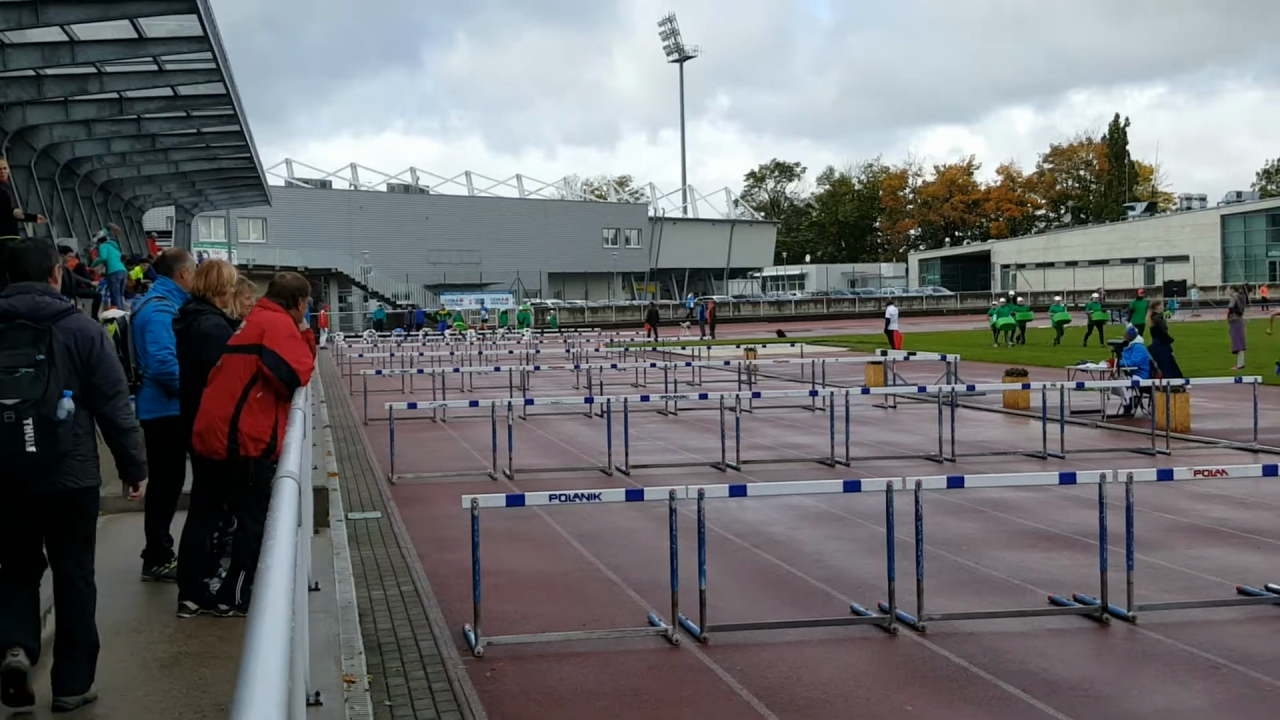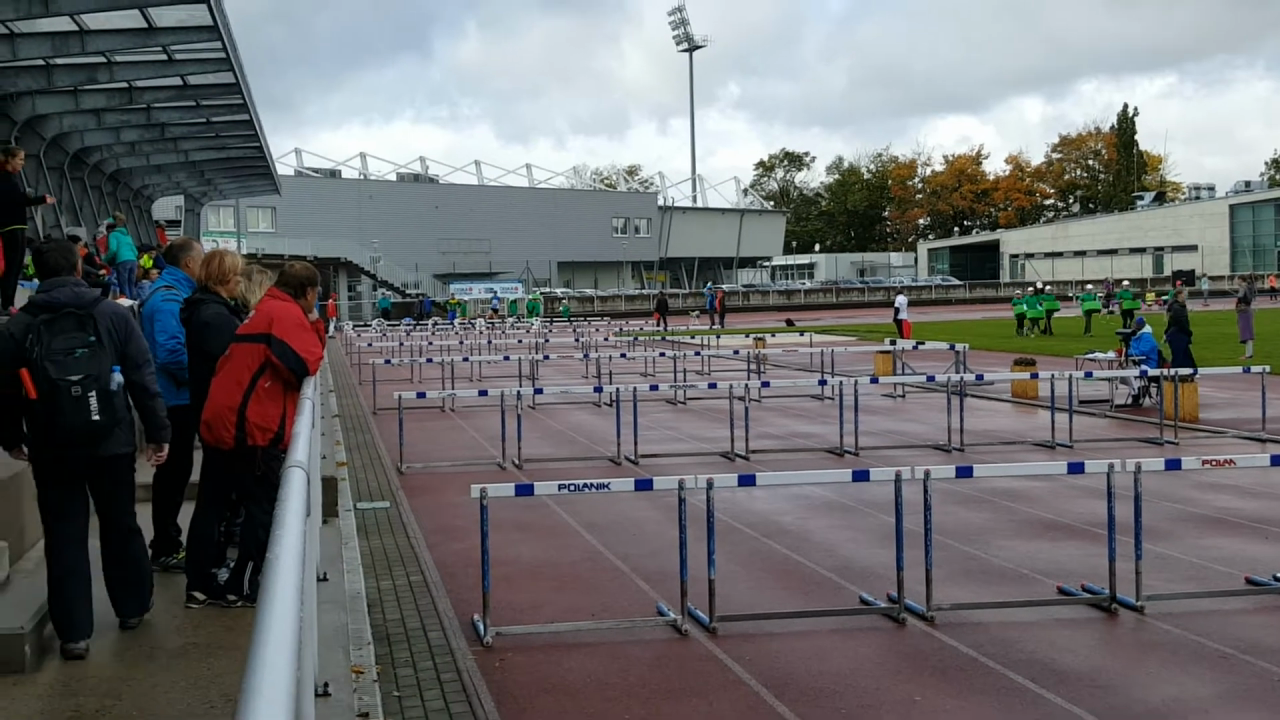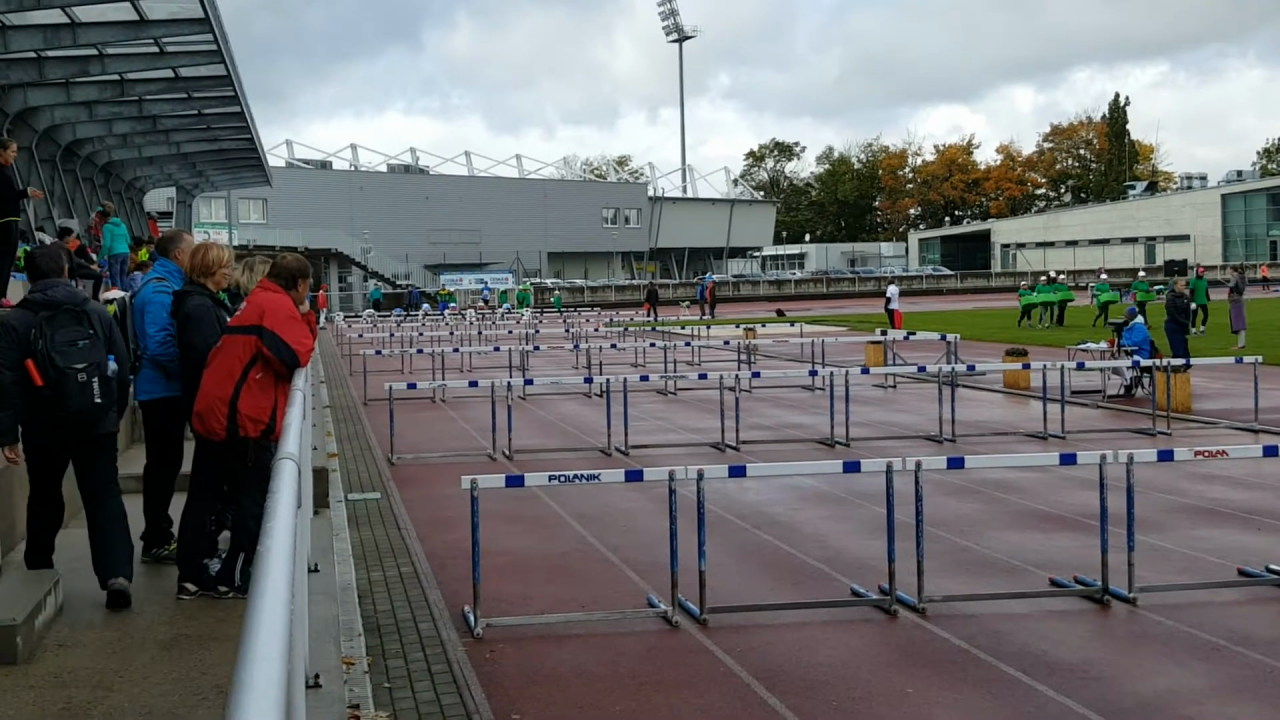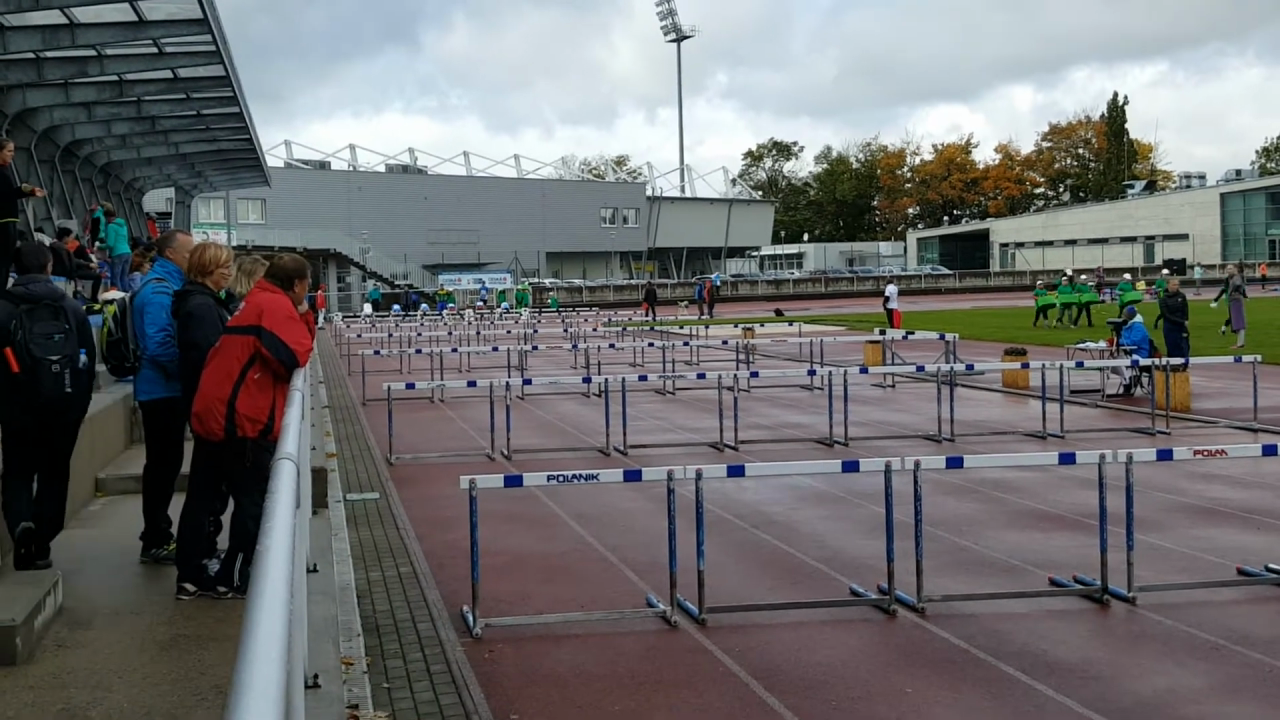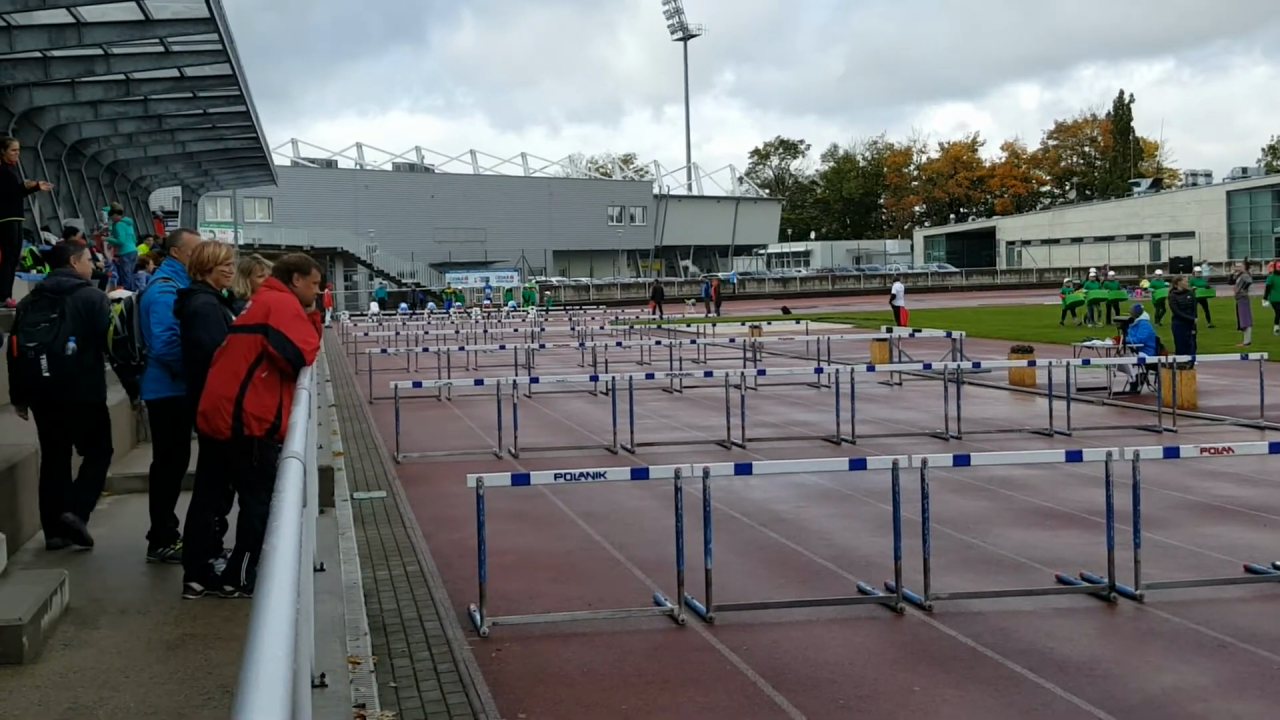
dt=0.7s
person 1, frame 1
right shoulder: (81, 329)
right elbow: (114, 407)
right wrist: (132, 467)
right hip: (69, 477)
right knee: (74, 578)
right ankle: (73, 684)
person 1, frame 2
right shoulder: (114, 314)
right elbow: (142, 378)
right wrist: (157, 431)
left hip: (50, 449)
right hip: (111, 442)
left knee: (63, 537)
right knee: (120, 525)
left ankle: (73, 632)
right ankle: (132, 605)
person 1, frame 3
right shoulder: (97, 313)
right elbow: (121, 369)
right wrist: (114, 413)
left hip: (43, 429)
right hip: (97, 425)
left knee: (44, 496)
right knee: (105, 500)
left ankle: (38, 567)
right ankle: (116, 575)
person 1, frame 4
right shoulder: (72, 308)
right elbow: (89, 361)
right wrist: (81, 404)
right hip: (64, 409)
right knee: (53, 476)
right ankle: (39, 550)
person 1, frame 5
left shoulder: (30, 301)
right shoulder: (91, 297)
left elbow: (14, 350)
left wrist: (18, 395)
right wrist: (133, 385)
left hip: (41, 392)
right hip: (81, 392)
left knee: (53, 458)
right knee: (97, 454)
left ankle: (55, 530)
right ankle: (74, 514)
person 2, frame 1
left shoulder: (194, 320)
right shoulder: (212, 326)
left hip: (198, 420)
left knee: (208, 500)
right knee: (208, 503)
left ankle: (203, 574)
right ankle: (191, 592)
person 2, frame 2
left shoulder: (210, 310)
right shoulder: (215, 316)
right elbow: (225, 367)
left hip: (217, 413)
right hip: (222, 416)
left knee: (219, 491)
right knee: (215, 493)
left ankle: (210, 567)
right ankle: (201, 582)
person 2, frame 3
left shoulder: (207, 303)
right shoulder: (199, 307)
right elbow: (208, 360)
left knee: (214, 483)
right knee: (207, 485)
left ankle: (204, 556)
right ankle: (192, 572)
person 2, frame 4
left shoulder: (209, 302)
right shoulder: (201, 307)
right elbow: (209, 359)
left knee: (212, 483)
right knee: (206, 486)
left ankle: (203, 555)
right ankle: (191, 573)
person 2, frame 5
left shoulder: (213, 301)
right shoulder: (204, 306)
right elbow: (212, 358)
left knee: (218, 481)
right knee: (212, 485)
left ankle: (211, 554)
right ankle: (198, 571)
person 3, frame 1
left shoulder: (256, 320)
right shoulder: (278, 324)
left elbow: (266, 370)
right elbow: (296, 376)
left wrist: (303, 337)
right wrist: (304, 336)
left hip: (220, 432)
right hip: (243, 437)
left knee: (248, 515)
right knee: (255, 519)
right ankle: (234, 598)
person 3, frame 2
left shoulder: (266, 309)
right shoulder: (287, 314)
right elbow: (305, 366)
left wrist: (312, 326)
right wrist: (314, 325)
left hip: (225, 422)
right hip: (251, 427)
left knee: (215, 505)
right knee: (264, 508)
left ankle: (202, 583)
right ankle: (241, 588)
person 3, frame 3
left shoulder: (258, 301)
right shoulder: (278, 306)
right elbow: (296, 357)
left wrist: (304, 318)
right wrist: (305, 318)
left hip: (220, 413)
right hip: (243, 418)
left knee: (225, 497)
right knee: (254, 500)
left ankle: (196, 575)
right ankle: (233, 579)
person 3, frame 4
left shoulder: (258, 302)
right shoulder: (276, 306)
left elbow: (289, 350)
right elbow: (294, 358)
left wrist: (303, 317)
right wrist: (303, 318)
left hip: (219, 414)
right hip: (242, 419)
left knee: (234, 498)
right knee: (253, 501)
left ankle: (196, 575)
right ankle: (232, 580)
person 3, frame 5
left shoulder: (264, 301)
right shoulder: (283, 304)
right elbow: (300, 356)
left wrist: (312, 316)
right wrist: (311, 318)
left hip: (223, 412)
right hip: (248, 417)
left knee: (214, 496)
right knee: (260, 501)
left ankle: (199, 575)
right ankle: (238, 579)
person 4, frame 1
left shoulder: (163, 303)
right shoulder: (161, 309)
right elbow: (163, 363)
left hip: (165, 407)
right hip: (165, 408)
left knee: (167, 482)
right knee: (166, 483)
left ankle: (160, 552)
right ankle: (156, 560)
person 4, frame 2
left shoulder: (174, 292)
right shoulder: (170, 298)
right elbow: (171, 353)
left hip: (175, 397)
right hip: (173, 398)
left knee: (176, 471)
right knee: (173, 472)
left ankle: (168, 542)
right ankle: (164, 550)
person 4, frame 3
left shoulder: (166, 285)
right shoulder: (160, 290)
right elbow: (161, 345)
left wrist: (186, 373)
left hip: (165, 388)
right hip: (162, 389)
left knee: (166, 462)
right knee: (163, 464)
left ankle: (159, 534)
right ankle: (156, 541)
person 4, frame 4
left shoulder: (168, 285)
right shoulder: (160, 291)
right elbow: (160, 346)
left wrist: (187, 374)
left hip: (166, 389)
right hip: (162, 390)
left knee: (166, 462)
right knee: (163, 464)
left ankle: (158, 534)
right ankle: (155, 542)
person 4, frame 5
left shoulder: (176, 285)
right shoulder: (166, 290)
right elbow: (166, 346)
left hip: (173, 388)
right hip: (169, 389)
left knee: (173, 462)
right knee: (170, 463)
left ankle: (166, 533)
right ankle: (161, 541)
